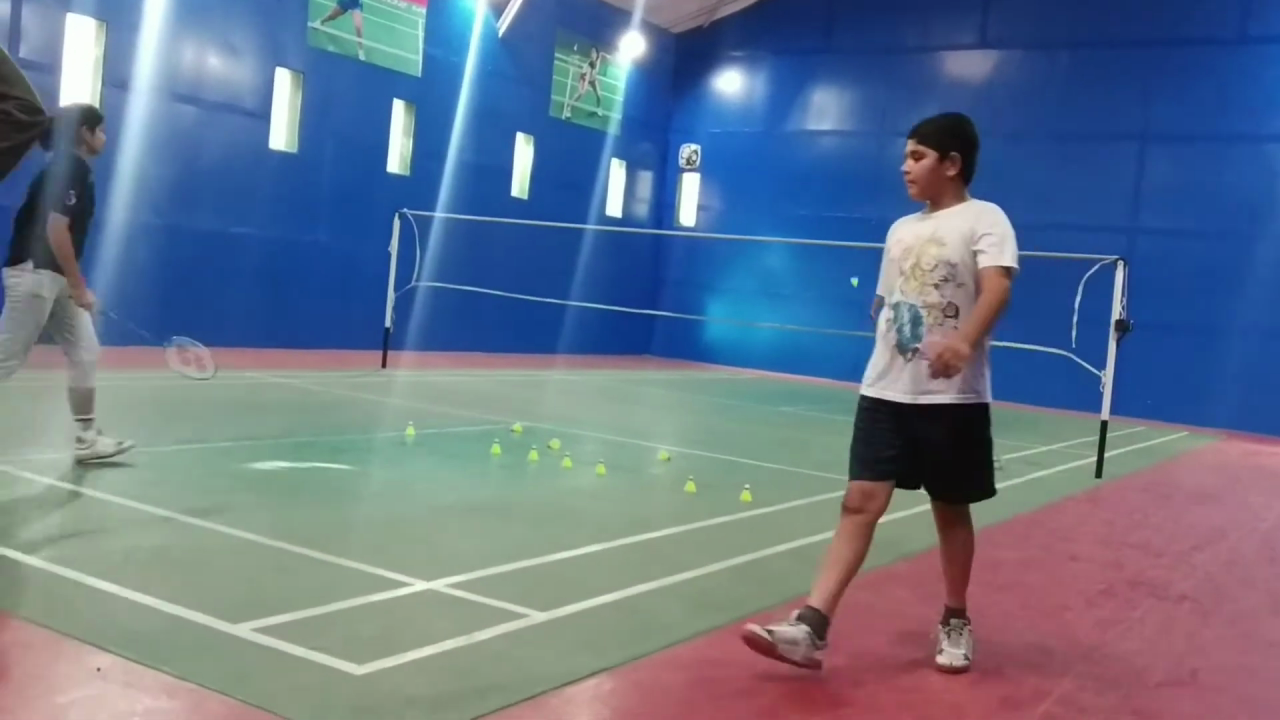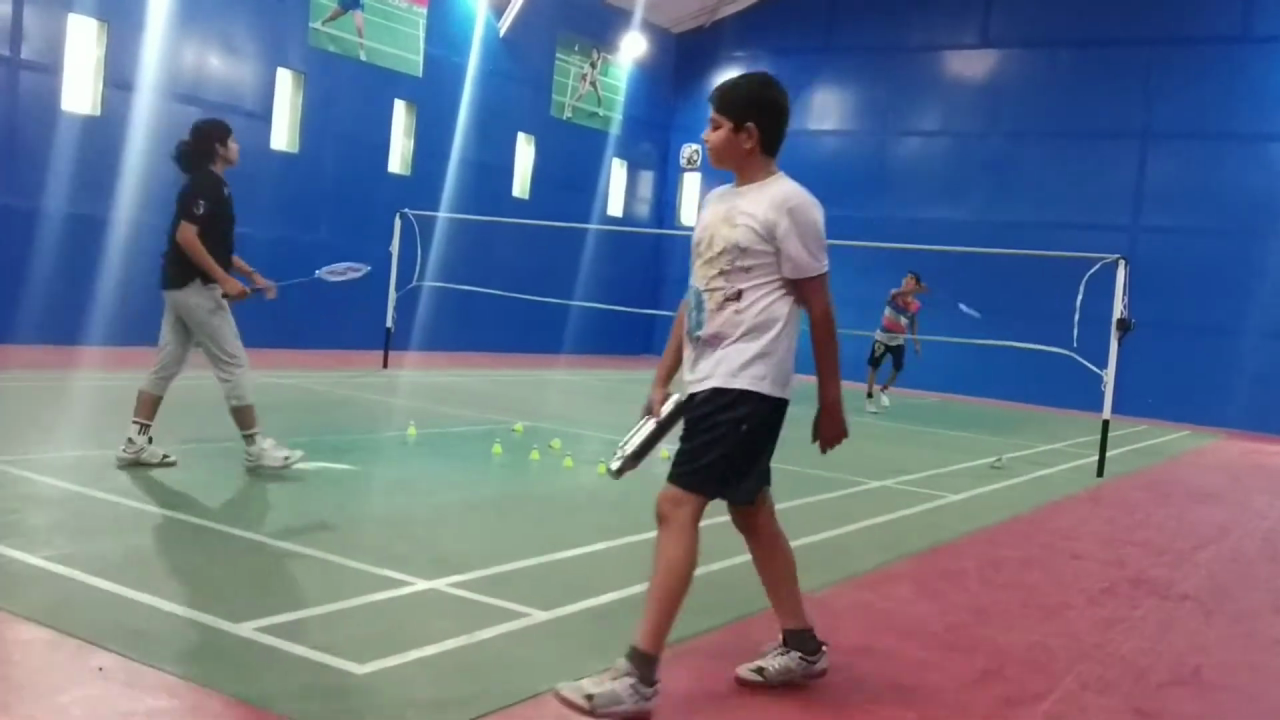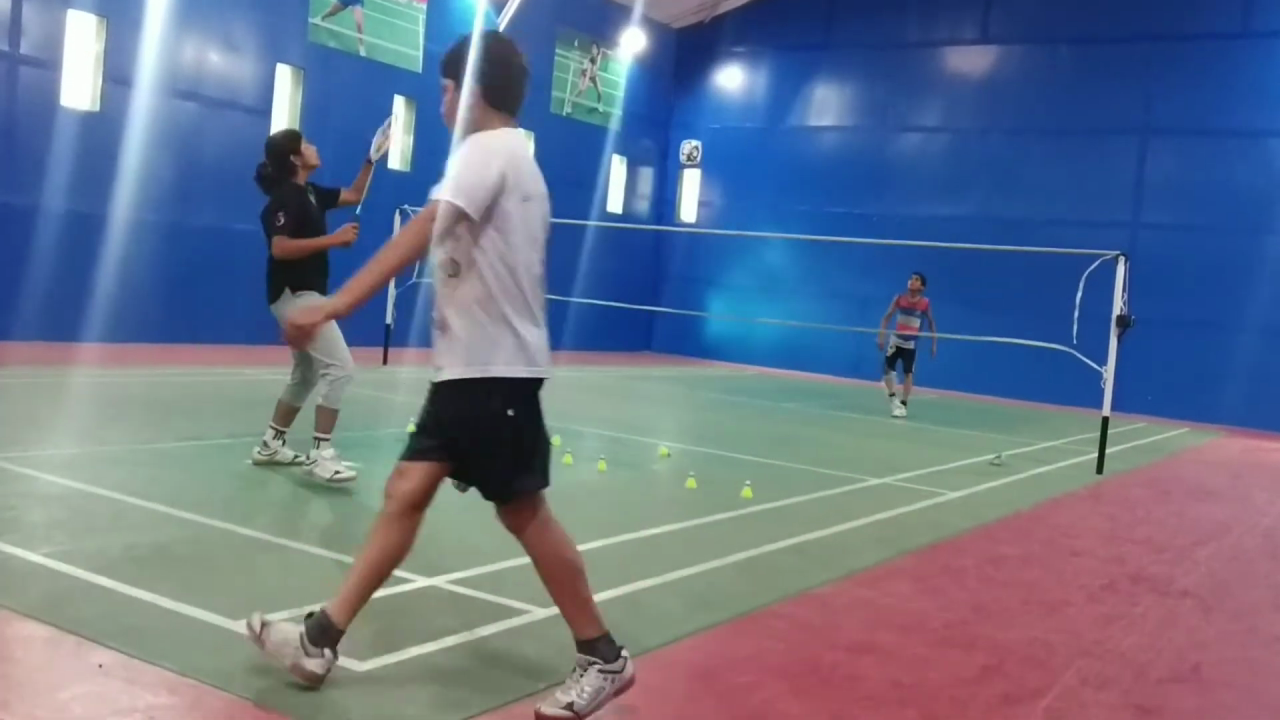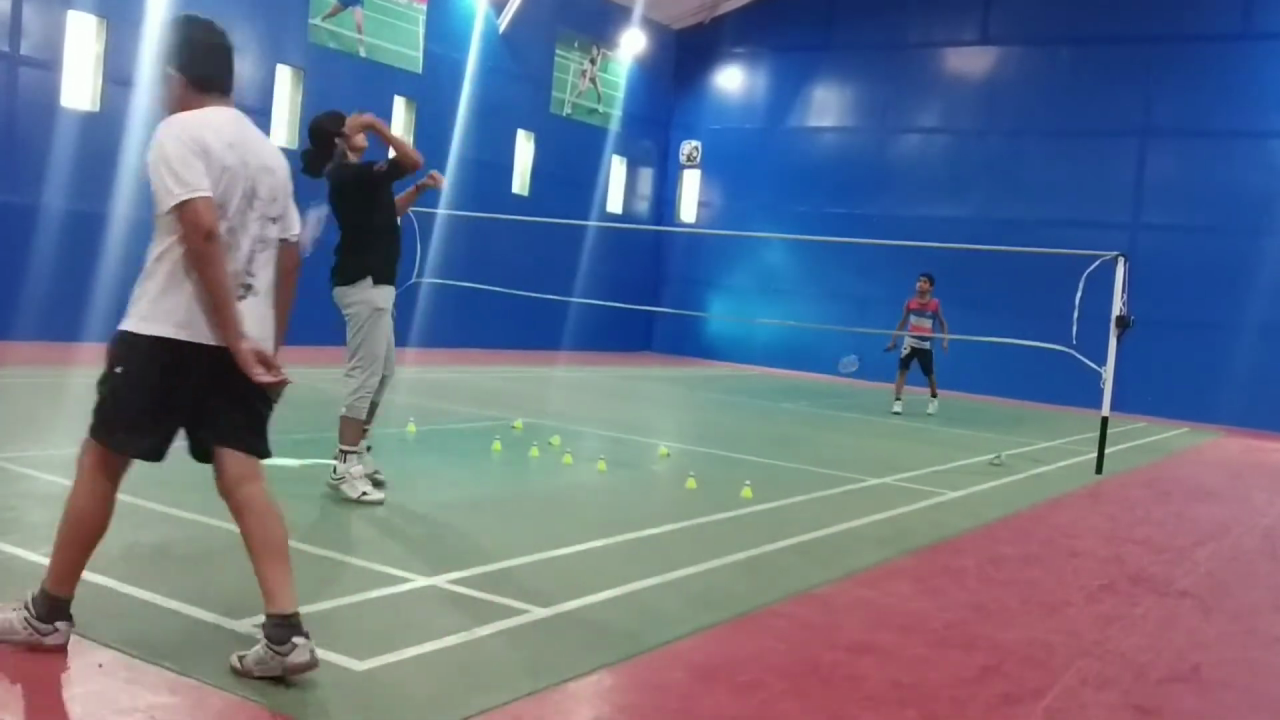
dt=0.5s
person 1, frame 1
left shoulder: (986, 220)
right shoulder: (900, 231)
left elbow: (998, 288)
left wrist: (963, 341)
left hip: (955, 399)
right hip: (885, 391)
left knee: (950, 510)
right knee: (860, 502)
left ankle: (955, 621)
right ankle: (808, 629)
person 1, frame 2
left shoulder: (790, 205)
right shoulder: (715, 201)
left elbow: (818, 311)
left wrist: (830, 403)
right wrist: (664, 377)
left hip: (745, 386)
right hip: (707, 382)
left knee: (676, 509)
right knee: (751, 514)
right ankle: (801, 646)
person 1, frame 3
left shoulder: (486, 151)
right shoulder: (513, 159)
left elbow: (424, 233)
left wrist: (336, 304)
left hip: (494, 369)
right hip: (469, 367)
left knee: (523, 515)
right knee: (405, 496)
left ankle: (603, 659)
right ankle: (320, 637)
person 1, frame 4
left shoulder: (180, 133)
right shoulder: (270, 153)
left elbow: (203, 235)
right elbow: (287, 258)
left wrist: (237, 341)
right wrist: (262, 340)
left hip: (168, 333)
right hip: (242, 343)
left knee: (100, 465)
right knee: (242, 479)
right ankle: (286, 632)
person 2, frame 1
left shoulder: (76, 172)
right shoulder: (68, 171)
right elbow: (56, 230)
left wrist: (77, 283)
right wrist: (78, 286)
left hip: (54, 277)
right hip: (35, 273)
left knee: (85, 355)
left ankle: (89, 439)
person 2, frame 2
left shoulder: (208, 186)
right shoulder: (206, 185)
right elbow: (184, 236)
left wrist: (250, 272)
right wrist: (224, 278)
left hip: (181, 288)
right hip: (198, 288)
left knee: (166, 365)
right knee: (233, 366)
left ankle: (136, 442)
right ankle: (257, 447)
person 2, frame 3
left shoulder: (310, 193)
right shoulder: (285, 198)
left elbow: (354, 195)
right elbow: (280, 249)
left wrist: (371, 161)
right wrist: (333, 239)
left hip: (304, 295)
right hip: (296, 295)
left knee: (305, 375)
right knee: (338, 369)
left ankle: (271, 445)
right ankle: (322, 453)
person 2, frame 4
left shoulder: (353, 179)
right shoulder: (353, 174)
left elbow: (385, 214)
right elbow: (413, 162)
left wrist: (417, 189)
right wrist: (381, 129)
left hip: (369, 284)
right hip: (365, 285)
left knee: (380, 371)
right knee: (365, 376)
left ankle: (357, 453)
right ankle: (344, 469)
